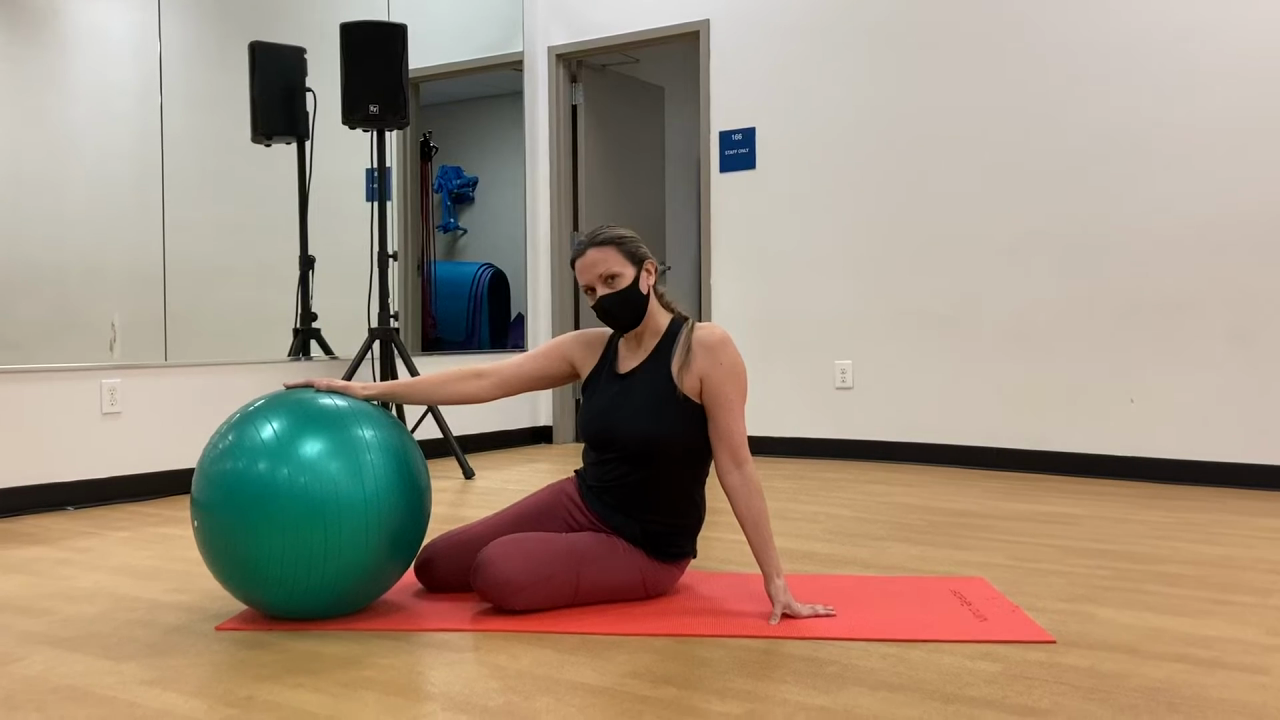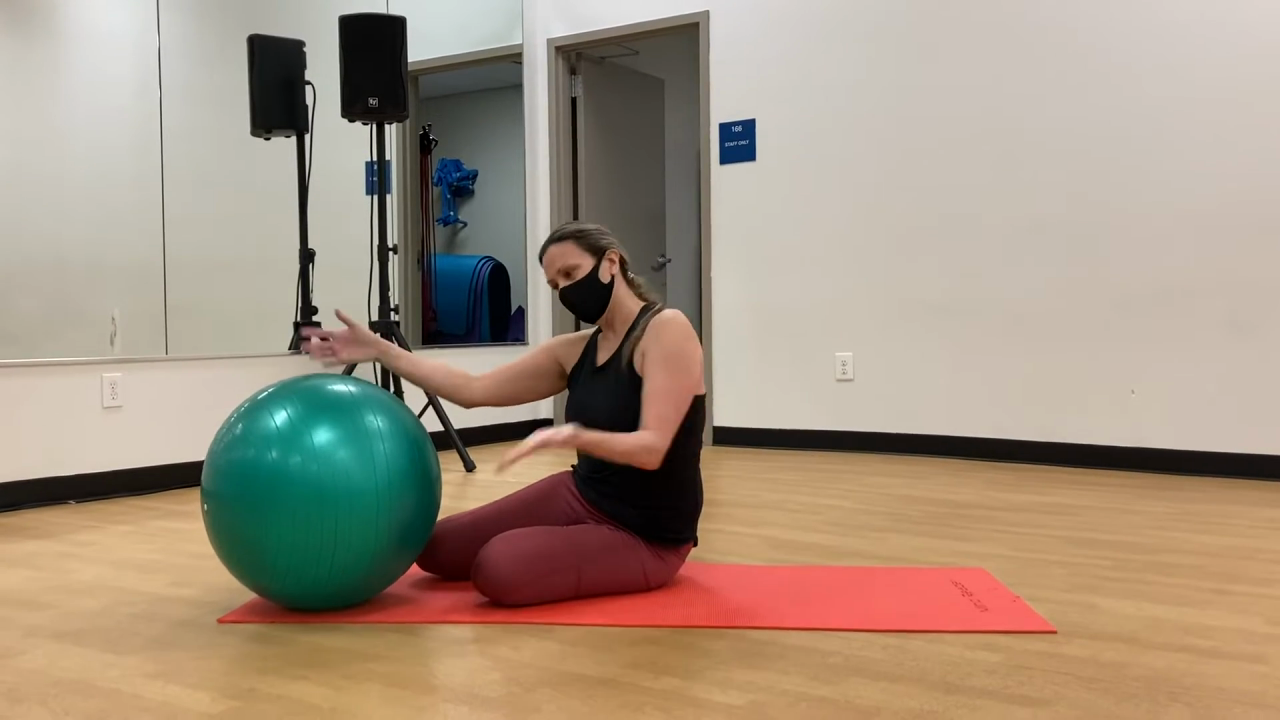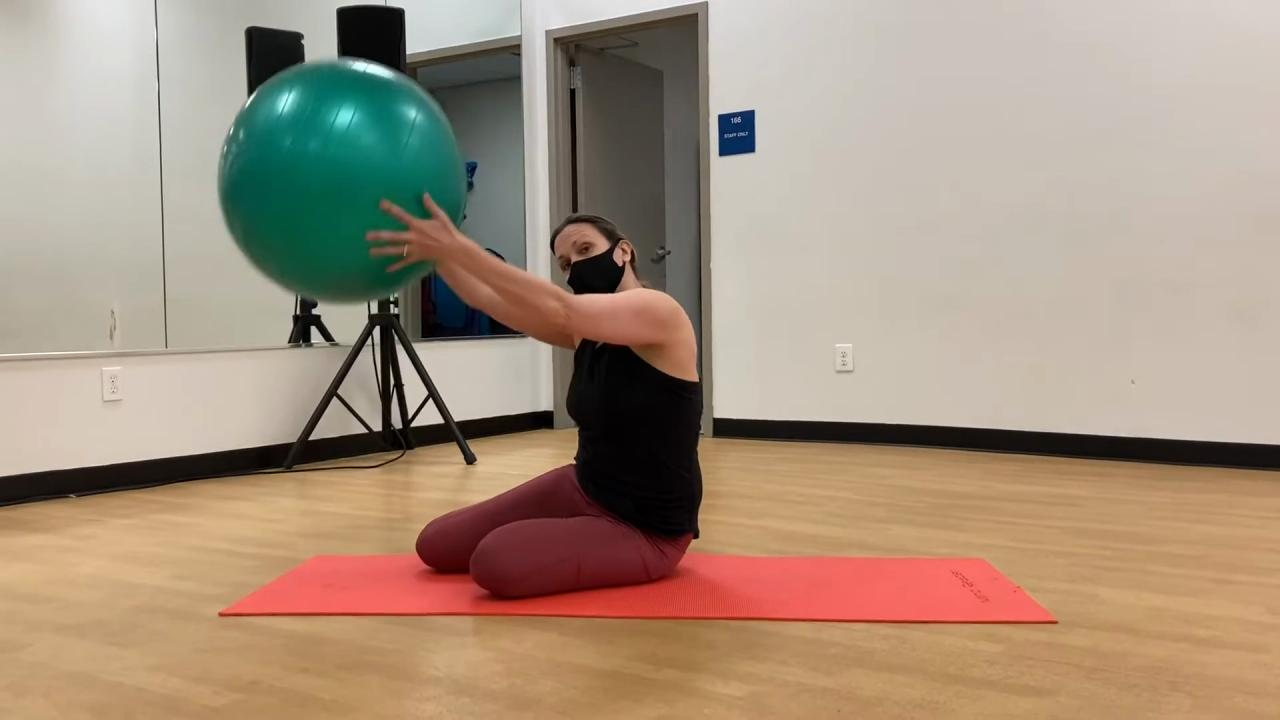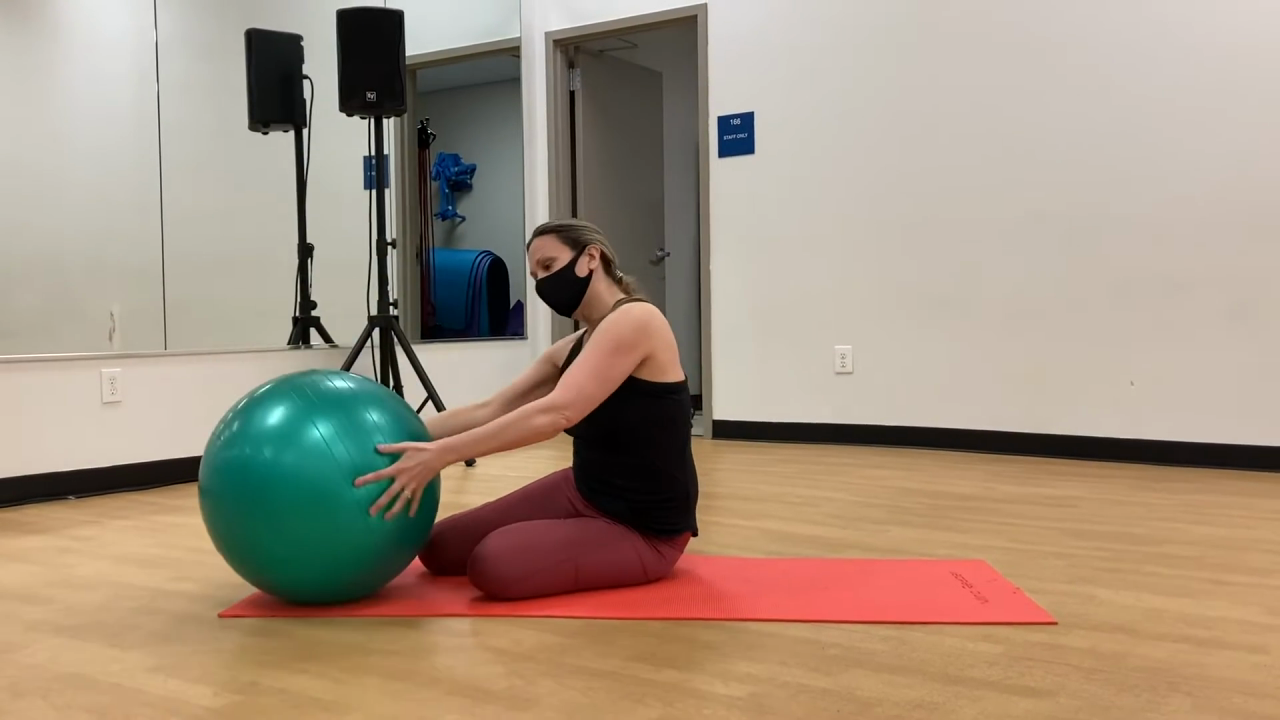
dt=1s
person 1, frame 1
left shoulder: (706, 347)
right shoulder: (587, 349)
left elbow: (735, 467)
right elbow: (483, 380)
left wrist: (776, 582)
right wrist: (370, 389)
left hip: (647, 548)
right hip: (580, 504)
left knee: (498, 575)
right knee: (436, 567)
left ankle: (638, 582)
right ankle: (572, 554)
person 1, frame 2
left shoulder: (666, 329)
right shoulder: (573, 350)
left elbow: (650, 450)
right elbow: (475, 389)
left wrist: (570, 435)
right wrist: (381, 351)
left hip: (644, 536)
right hip: (580, 498)
left knee: (498, 572)
right knee: (437, 551)
left ankle: (613, 566)
right ankle: (575, 547)
person 1, frame 3
left shoulder: (659, 312)
right shoulder: (588, 328)
left elbow: (562, 309)
right elbow: (490, 299)
left wrist: (460, 250)
right wrist: (433, 250)
left hip: (645, 528)
right hip: (583, 489)
left knee: (496, 564)
right knee: (436, 546)
right ankle: (578, 536)
person 1, frame 4
left shoulder: (635, 320)
right shoulder: (573, 349)
left elbow: (557, 412)
right elbow: (491, 411)
left wrist: (441, 454)
left hip: (643, 531)
left knee: (493, 566)
right knee: (439, 551)
